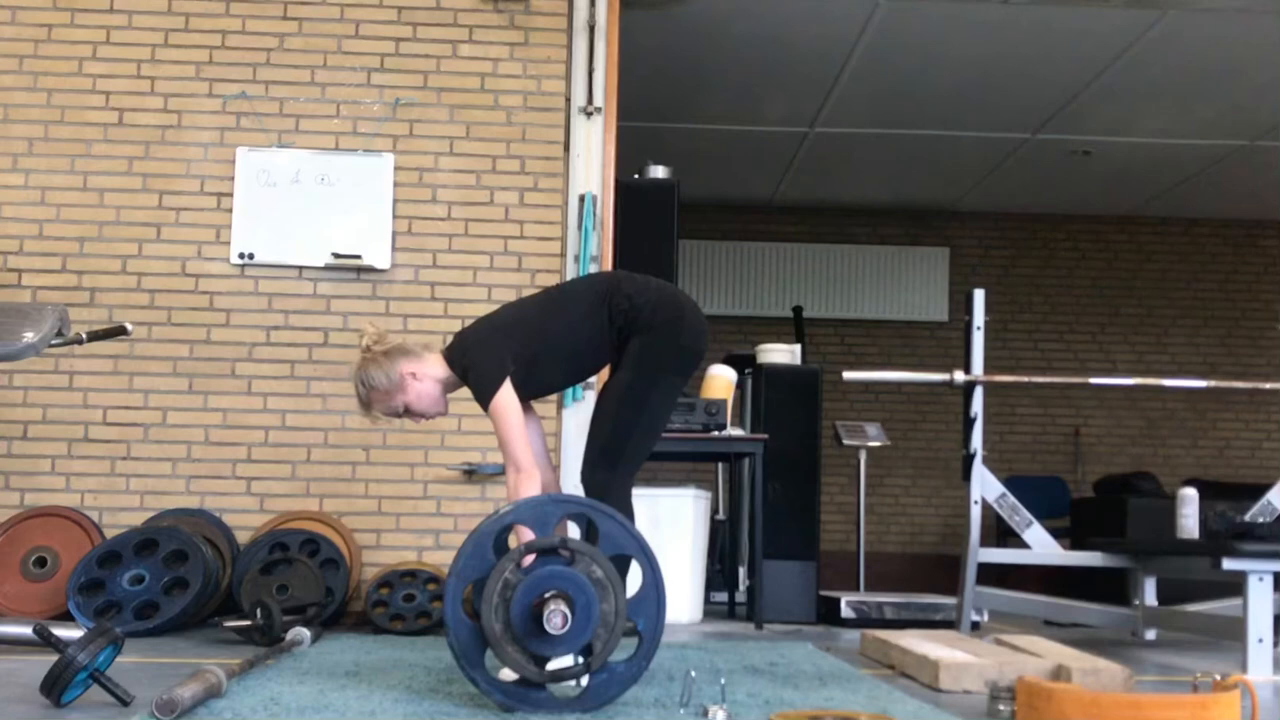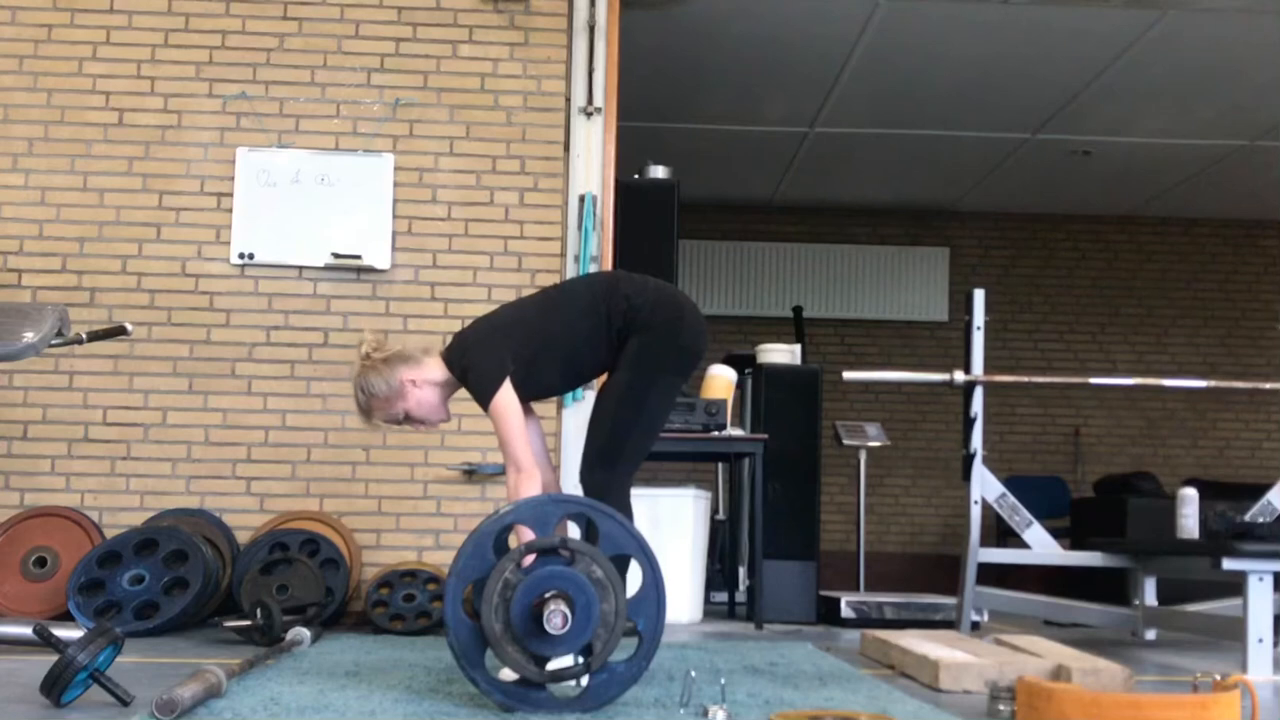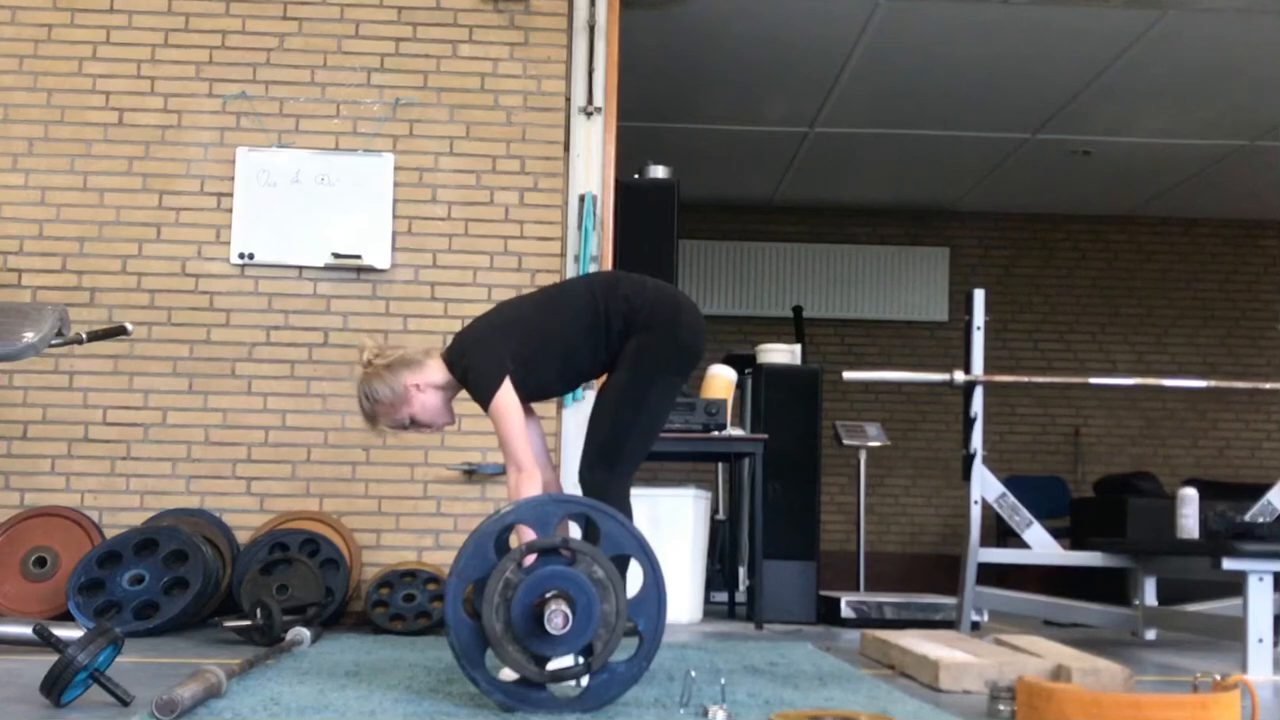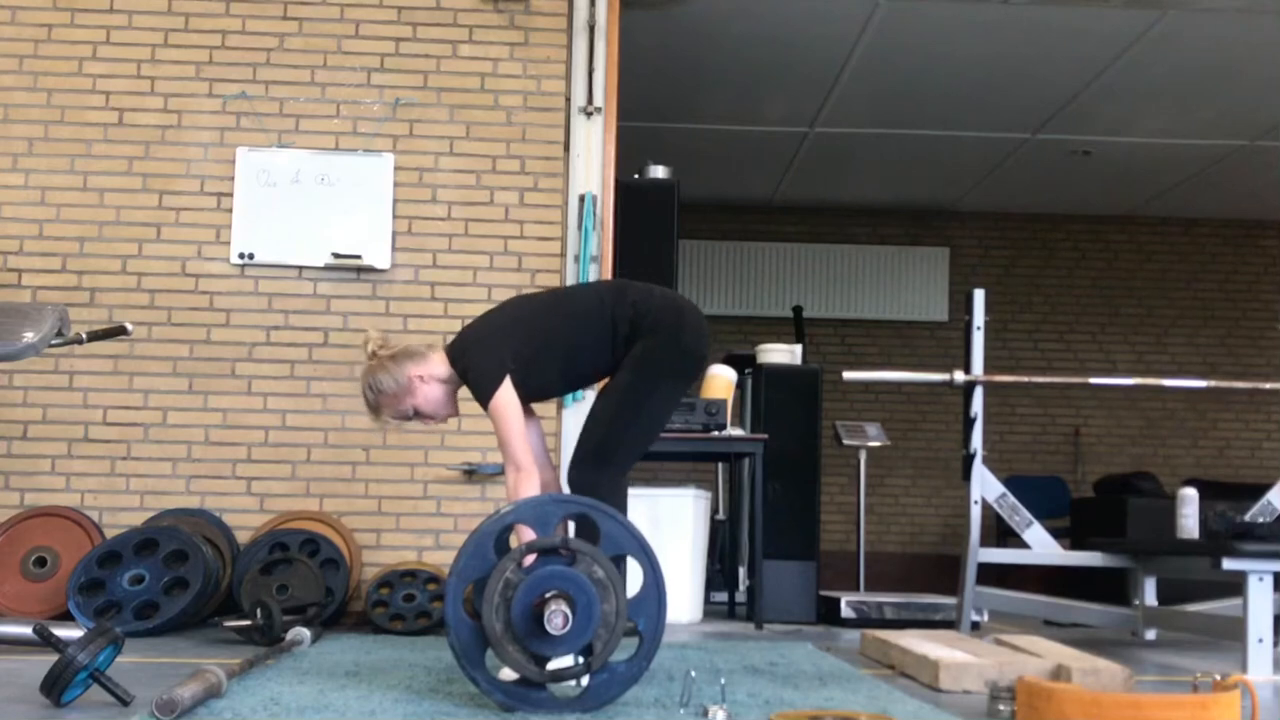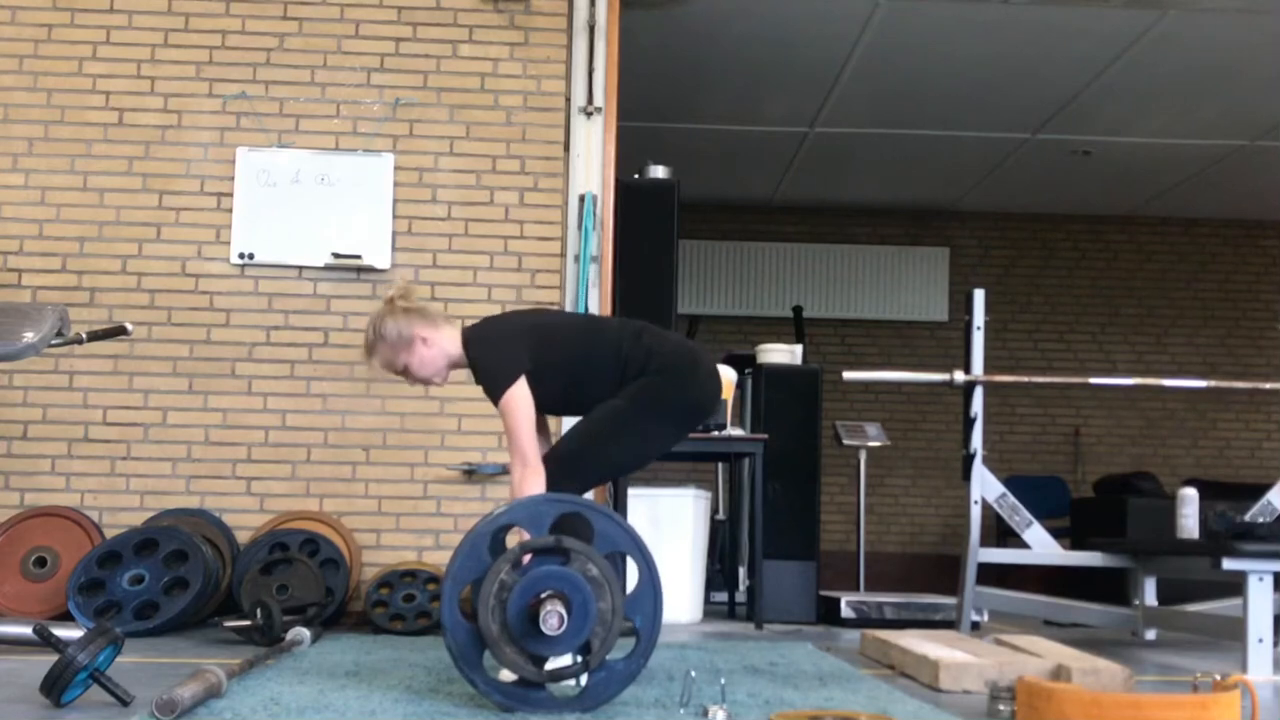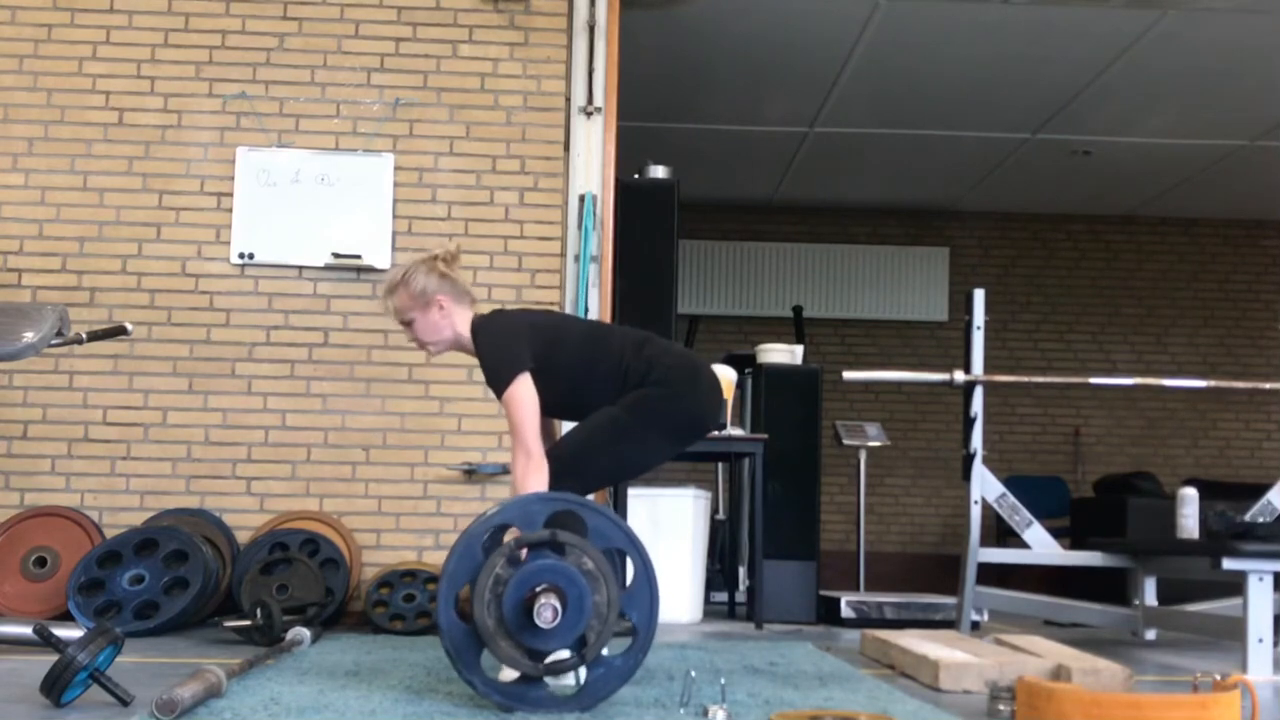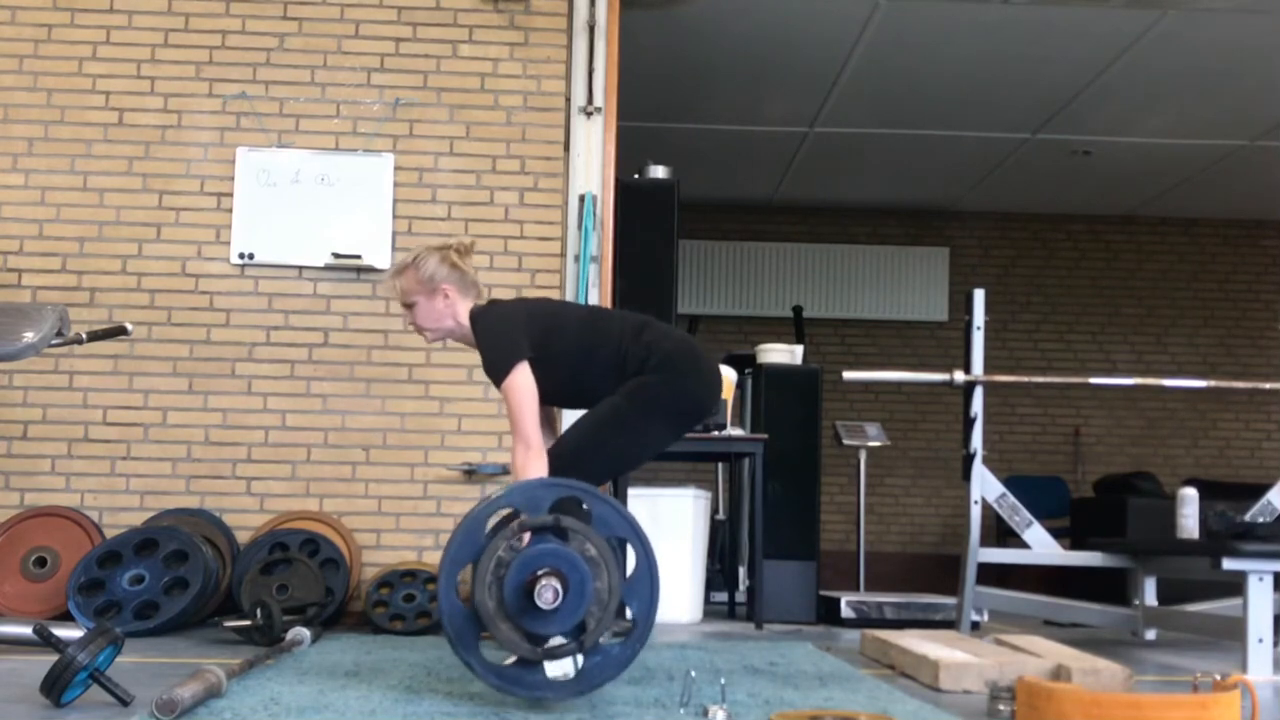
dt=0.3s
person 1, frame 1
left shoulder: (479, 360)
right shoulder: (482, 357)
left elbow: (523, 472)
right elbow: (539, 470)
left hip: (664, 327)
right hip: (655, 327)
left knee: (604, 476)
right knee: (602, 476)
person 1, frame 2
left shoulder: (478, 361)
right shoulder: (479, 361)
left elbow: (523, 473)
right elbow: (540, 471)
left hip: (662, 327)
right hip: (652, 329)
left knee: (603, 476)
right knee: (602, 476)
person 1, frame 3
left shoulder: (478, 362)
right shoulder: (485, 361)
left elbow: (523, 472)
right elbow: (540, 471)
left hip: (662, 328)
right hip: (656, 328)
left knee: (602, 477)
right knee: (600, 477)
person 1, frame 4
left shoulder: (478, 359)
right shoulder: (482, 355)
left elbow: (522, 471)
right elbow: (539, 469)
left hip: (668, 334)
right hip: (662, 336)
left knee: (591, 476)
right knee: (591, 478)
person 1, frame 5
left shoulder: (491, 350)
right shoulder: (496, 344)
left elbow: (527, 466)
right elbow: (538, 464)
left hip: (678, 381)
right hip: (675, 380)
left knee: (556, 482)
right knee: (558, 482)
person 1, frame 6
left shoulder: (497, 341)
right shoulder: (503, 335)
left elbow: (530, 457)
right elbow: (542, 457)
left hip: (676, 391)
right hip: (682, 390)
left knee: (555, 484)
right knee: (555, 484)
person 1, frame 7
left shoulder: (496, 330)
right shoulder: (505, 324)
left elbow: (529, 446)
right elbow: (542, 441)
left hip: (674, 377)
right hip: (680, 376)
left knee: (560, 482)
right knee: (559, 482)
